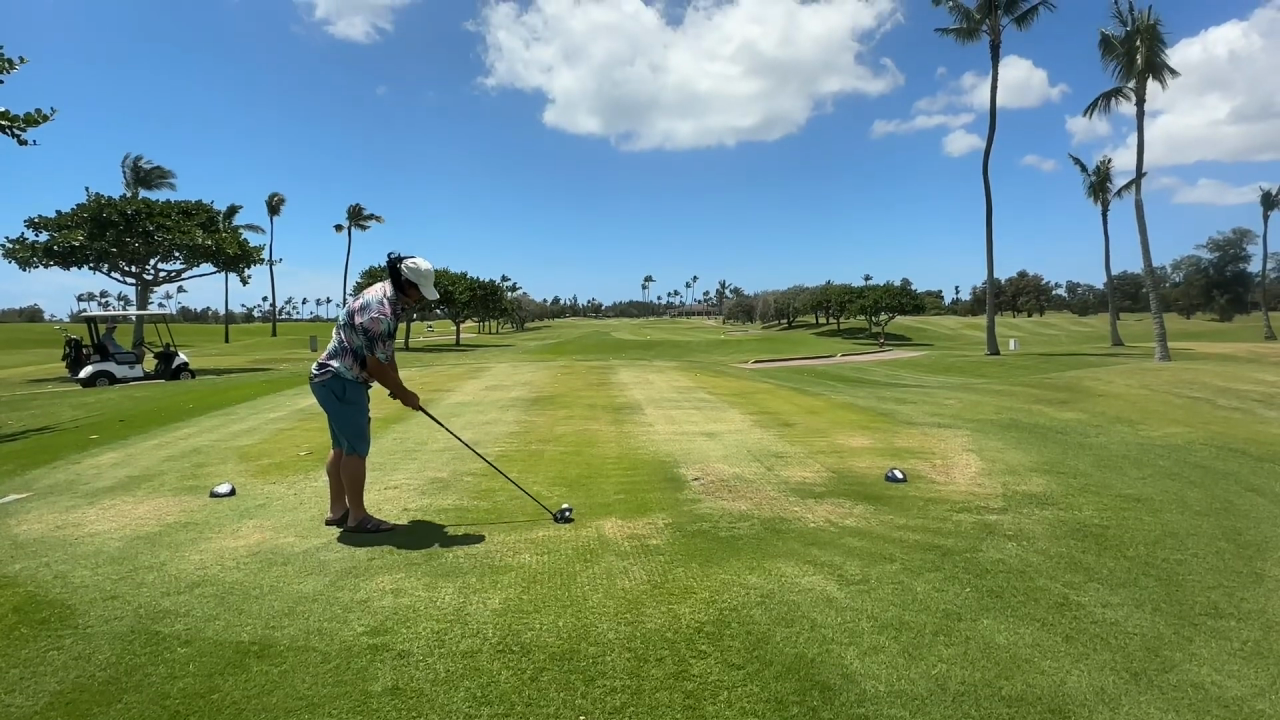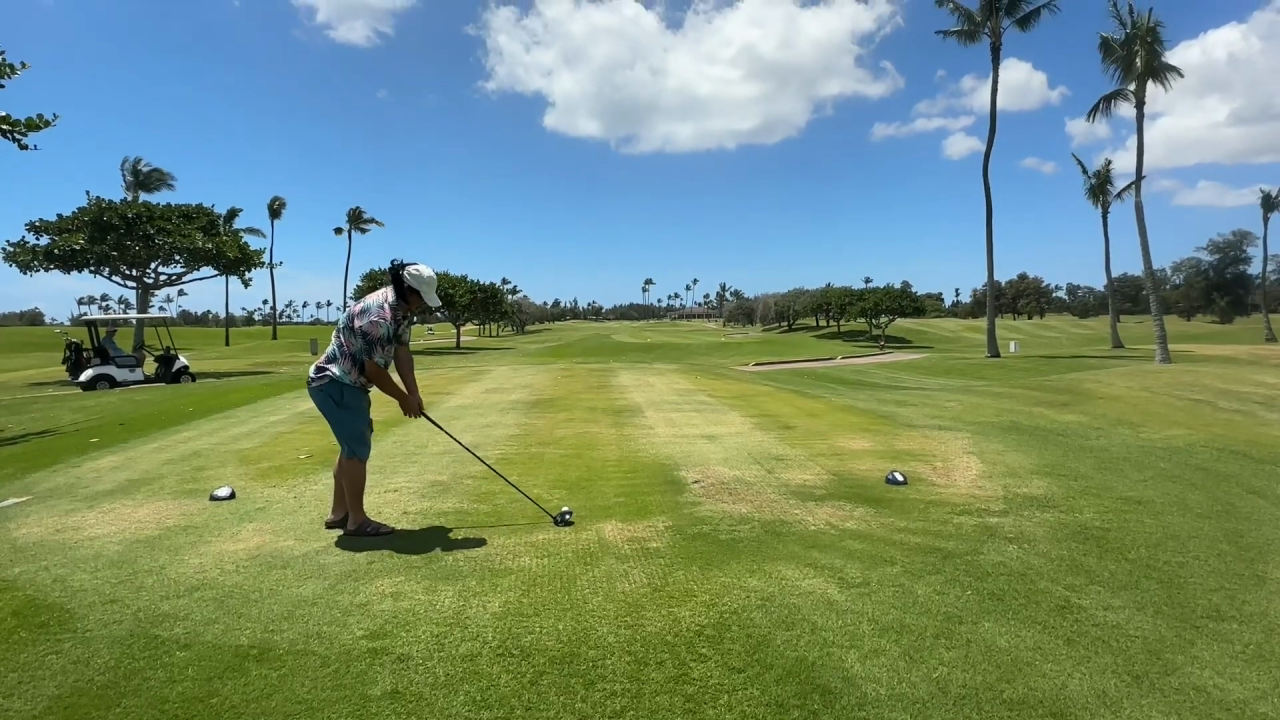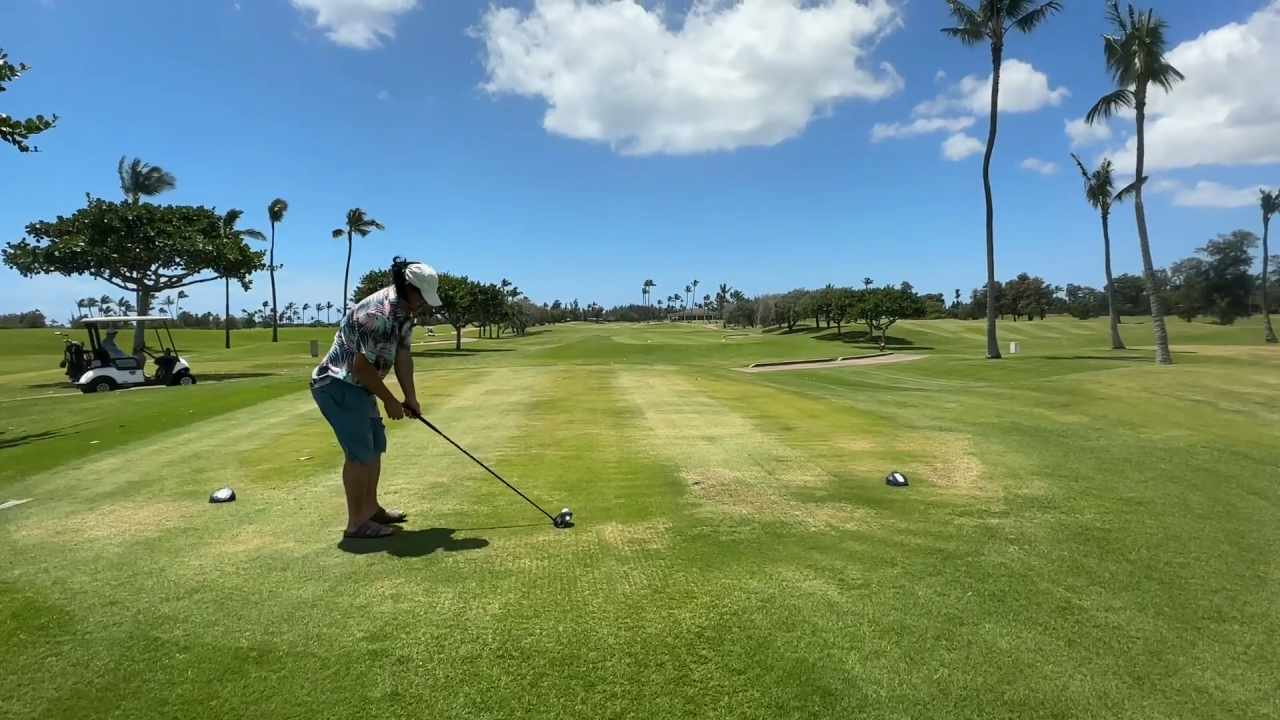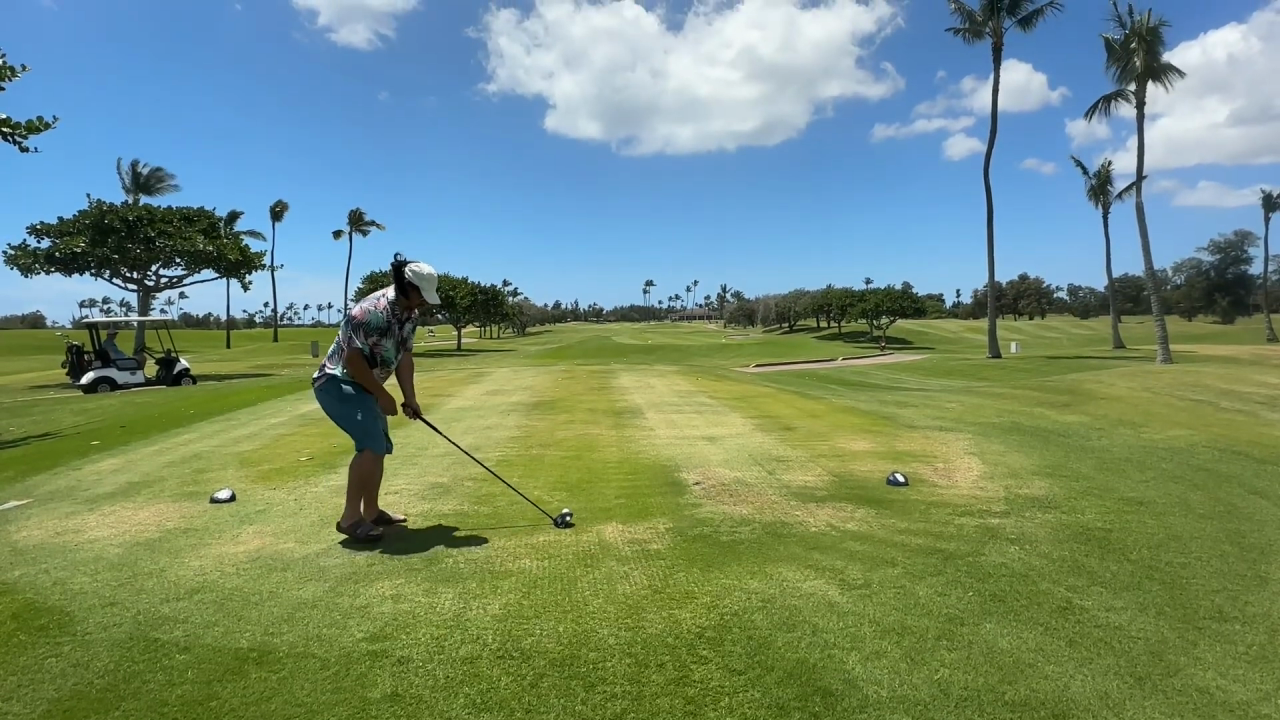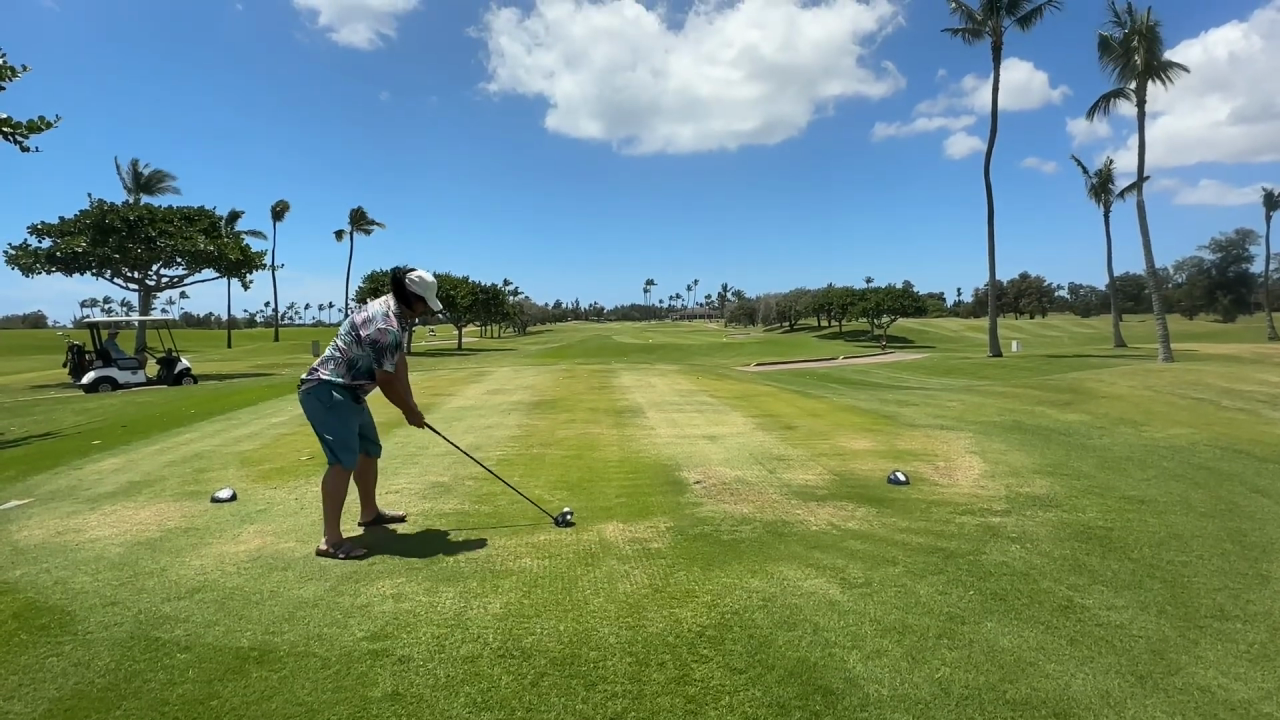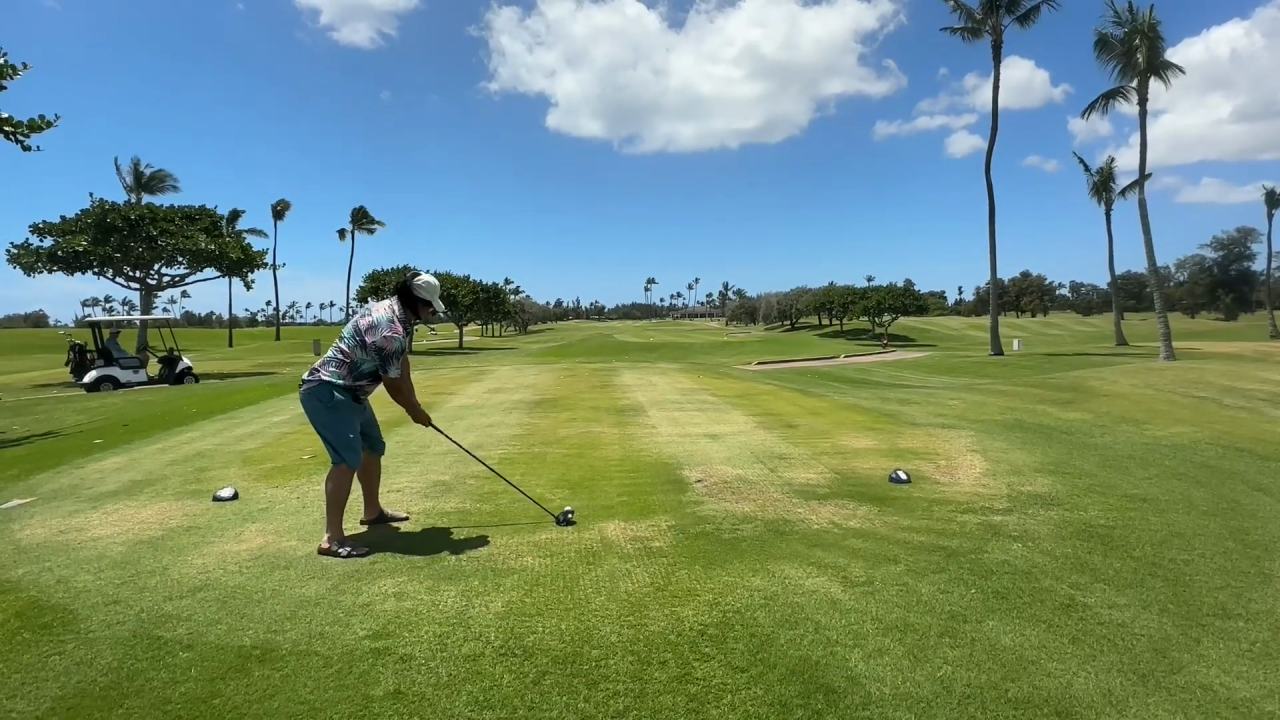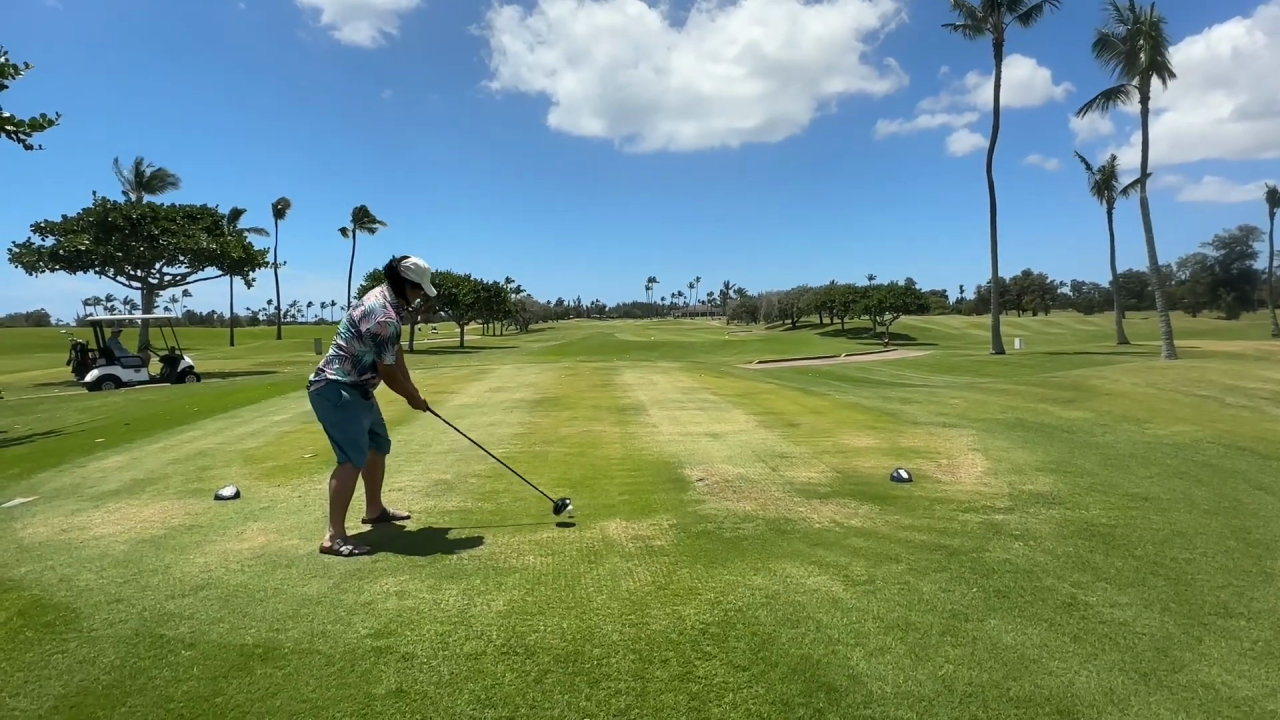
dt=0.4s
person 1, frame 1
left shoulder: (387, 294)
right shoulder: (379, 313)
left elbow: (384, 352)
right elbow: (376, 365)
left wrist: (397, 382)
right wrist: (404, 394)
left hip: (335, 377)
right hip: (339, 381)
left knee: (342, 445)
right knee: (356, 446)
left ankle: (338, 509)
right ankle: (357, 516)
person 1, frame 2
left shoulder: (401, 309)
right shoulder: (378, 317)
left elbow: (401, 353)
right elbow: (375, 371)
left wrist: (414, 394)
right wrist: (403, 399)
left hip: (343, 382)
right hip: (335, 384)
left knee: (351, 447)
right knee: (357, 449)
left ankle: (339, 512)
right ankle: (356, 520)
person 1, frame 3
left shoulder: (405, 312)
right shoulder: (377, 314)
left elbow: (402, 356)
right elbow: (362, 366)
left wrist: (410, 398)
right wrist: (389, 401)
left hip: (355, 386)
right hip: (337, 385)
left knee: (374, 448)
right knee: (359, 452)
left ankle: (371, 509)
right ankle: (356, 522)
person 1, frame 4
left shoulder: (409, 314)
right shoulder: (372, 311)
left elbow: (404, 356)
right elbow: (353, 358)
left wrist: (410, 398)
right wrist: (383, 396)
left hip: (363, 386)
right hip: (338, 383)
left knee: (378, 446)
right knee: (372, 444)
left ankle: (371, 511)
right ankle: (351, 516)
person 1, frame 5
left shoulder: (398, 316)
right shoulder: (384, 325)
left elbow: (399, 363)
right elbow: (386, 380)
left wrist: (411, 404)
right wrist: (410, 412)
left hip: (347, 391)
right hip: (326, 390)
left knee: (369, 449)
right knee: (343, 459)
left ankle: (369, 512)
right ankle: (330, 539)
person 1, frame 6
left shoulder: (395, 312)
right shoulder: (390, 331)
left elbow: (402, 365)
right elbow: (393, 384)
left wrist: (415, 403)
right wrist: (416, 412)
left hip: (348, 391)
right hip: (327, 392)
left knee: (372, 446)
right knee: (348, 458)
left ankle: (372, 511)
right ankle: (332, 537)
person 1, frame 7
left shoulder: (387, 300)
right shoulder: (383, 317)
left elbow: (394, 351)
right elbow: (387, 370)
left wrist: (411, 387)
right wrist: (412, 397)
left hip: (354, 388)
right hip: (335, 389)
left knee: (377, 445)
right knee: (352, 457)
left ankle: (375, 510)
right ankle: (334, 536)
